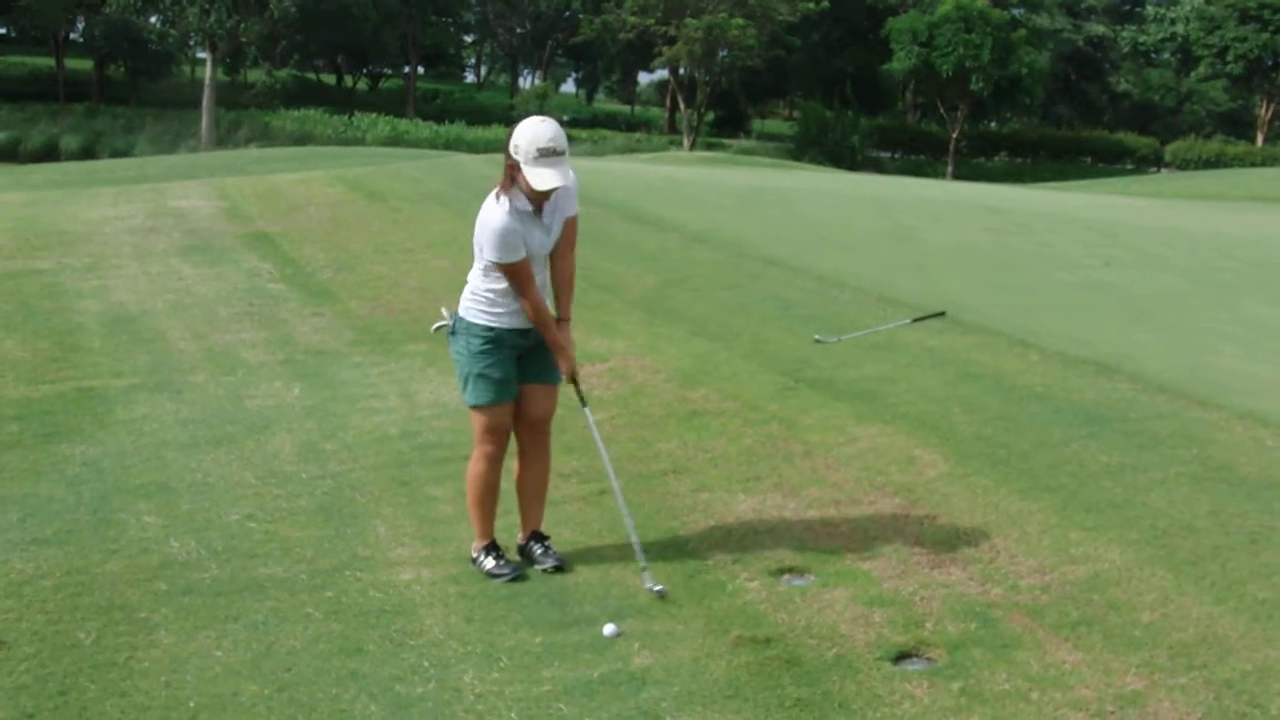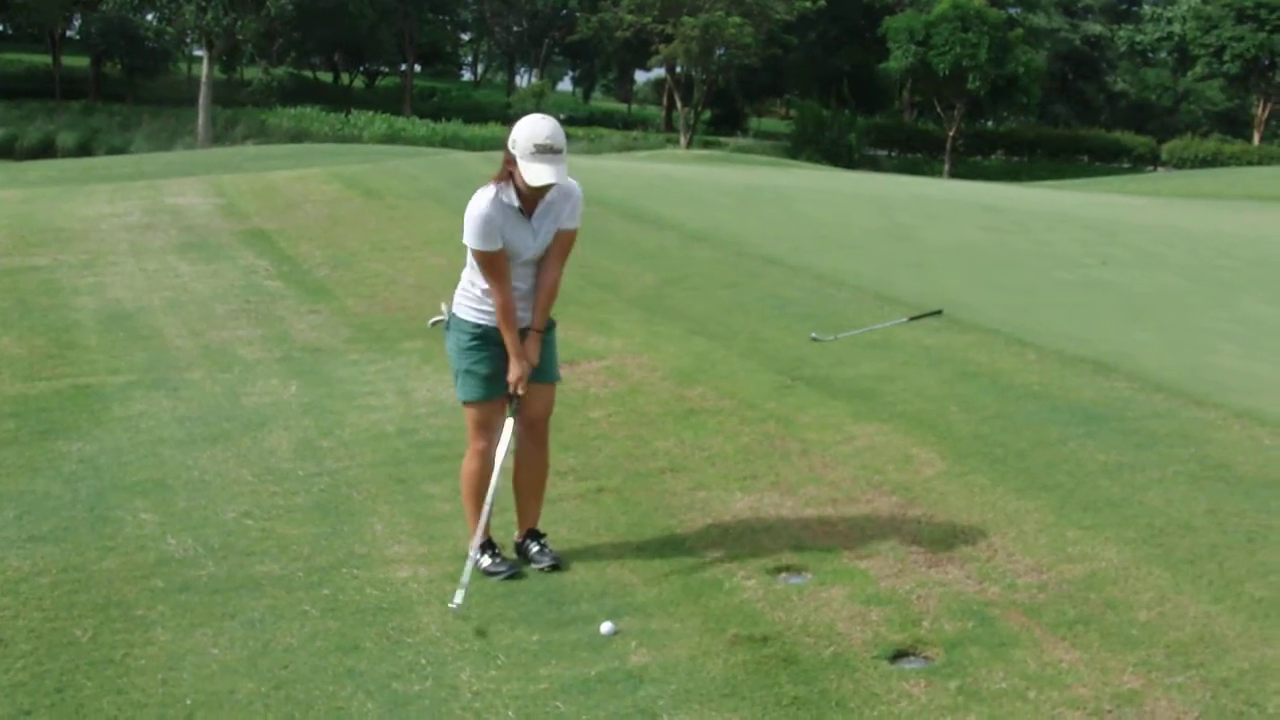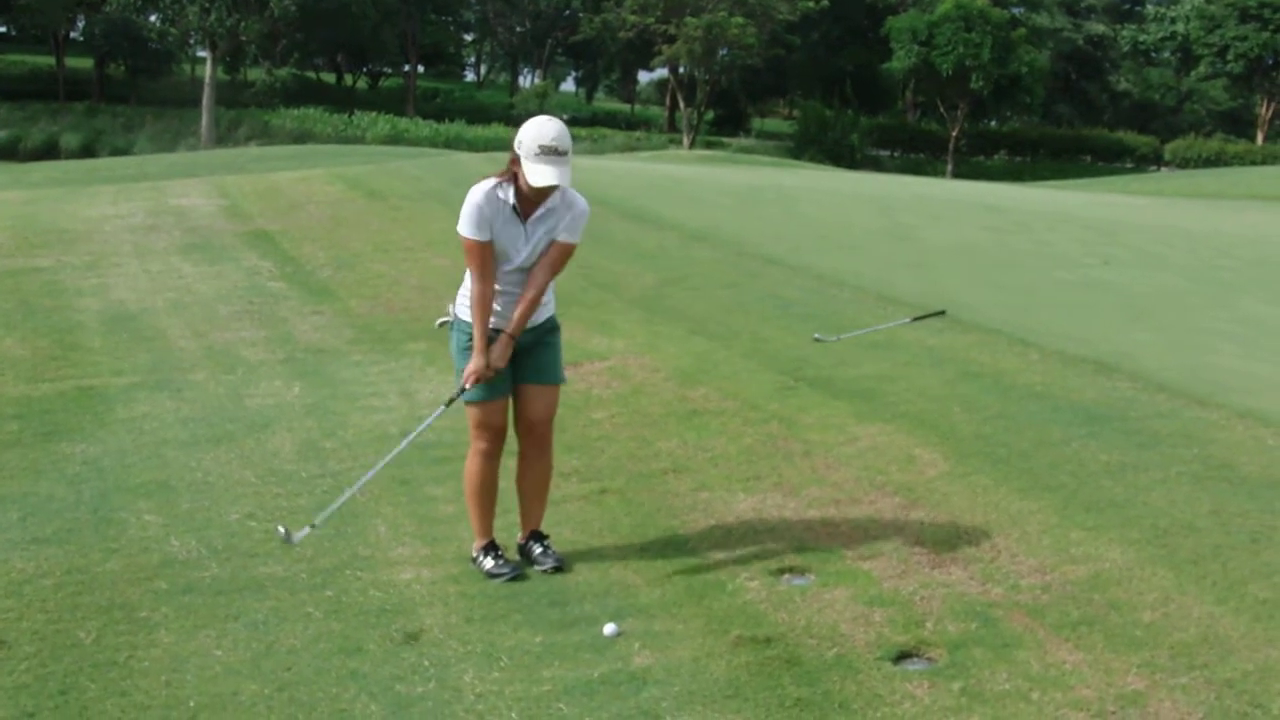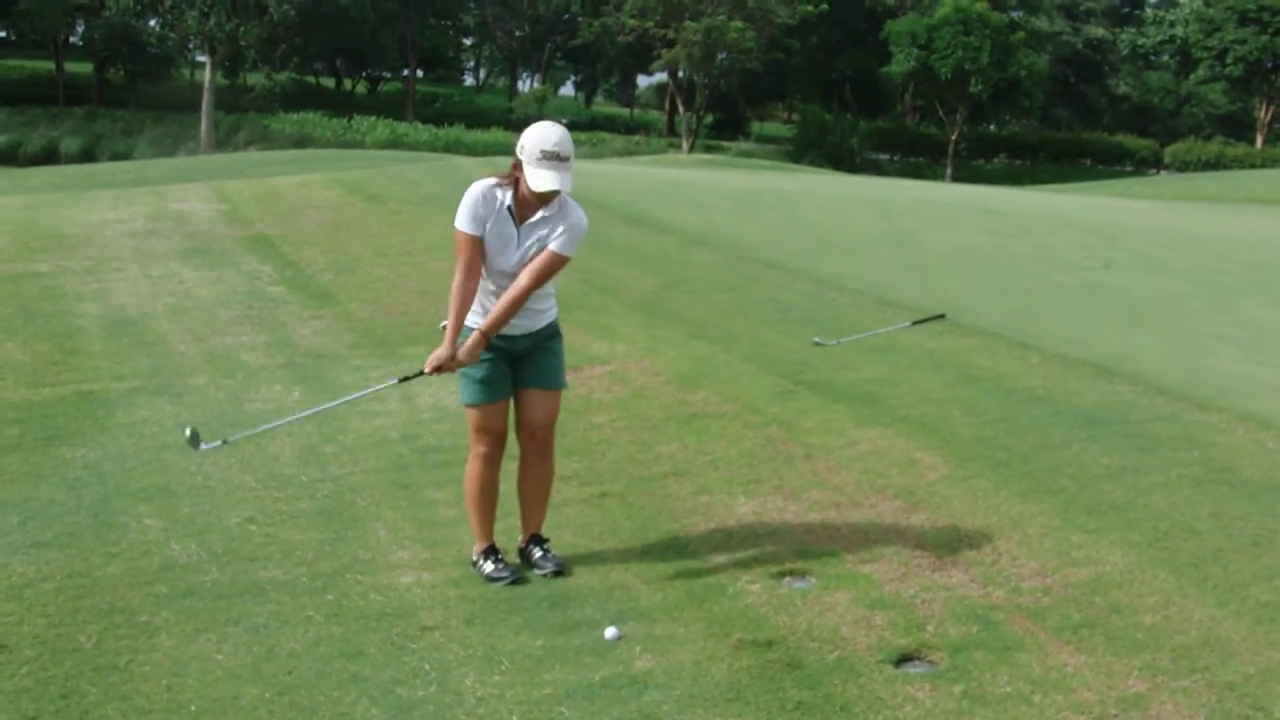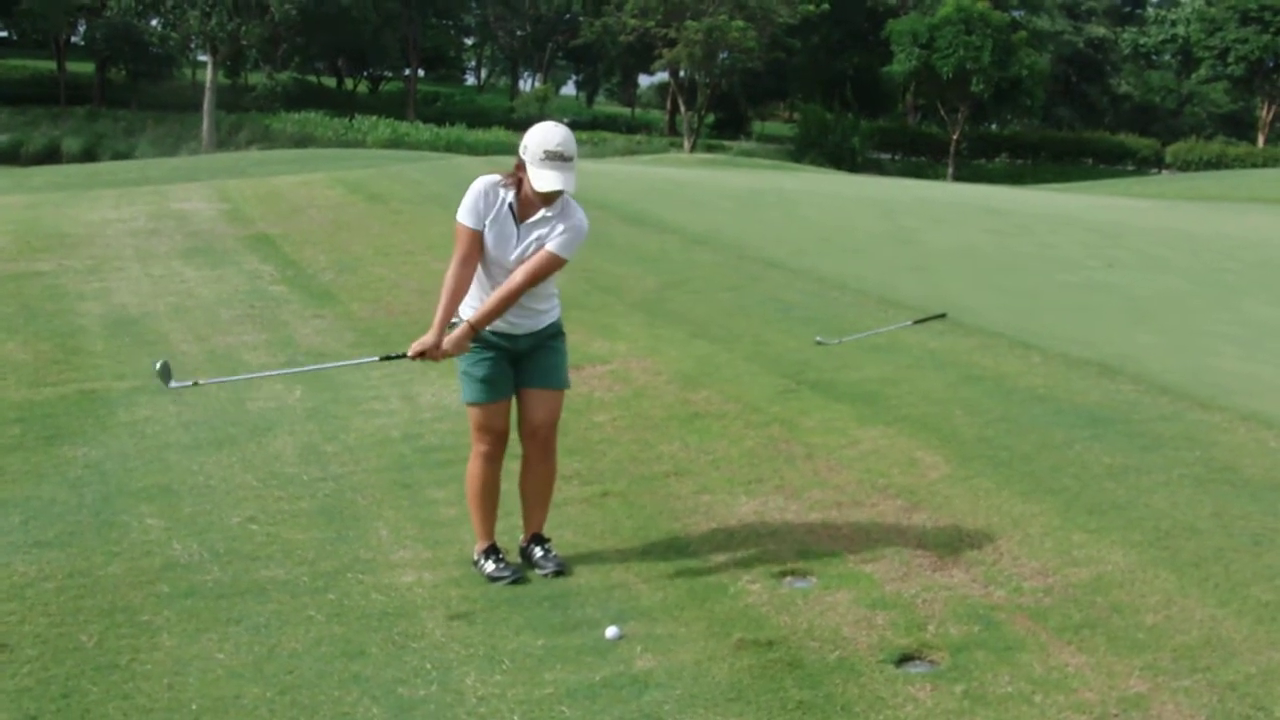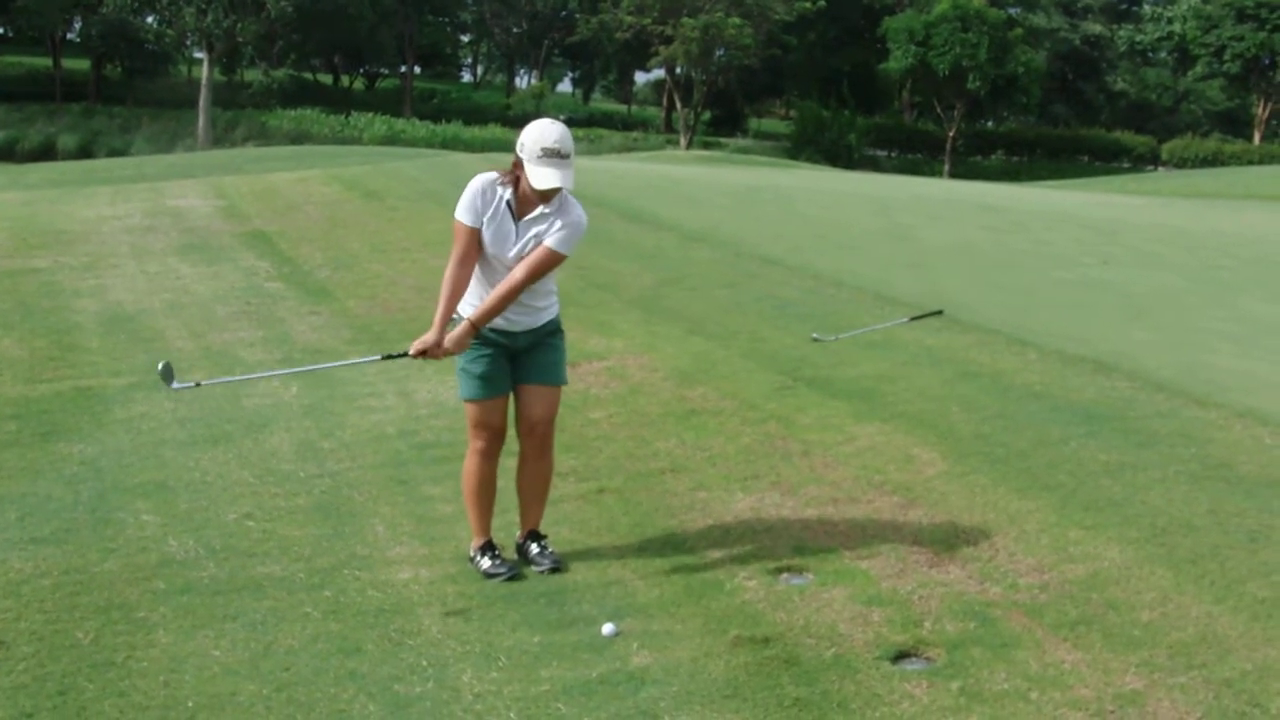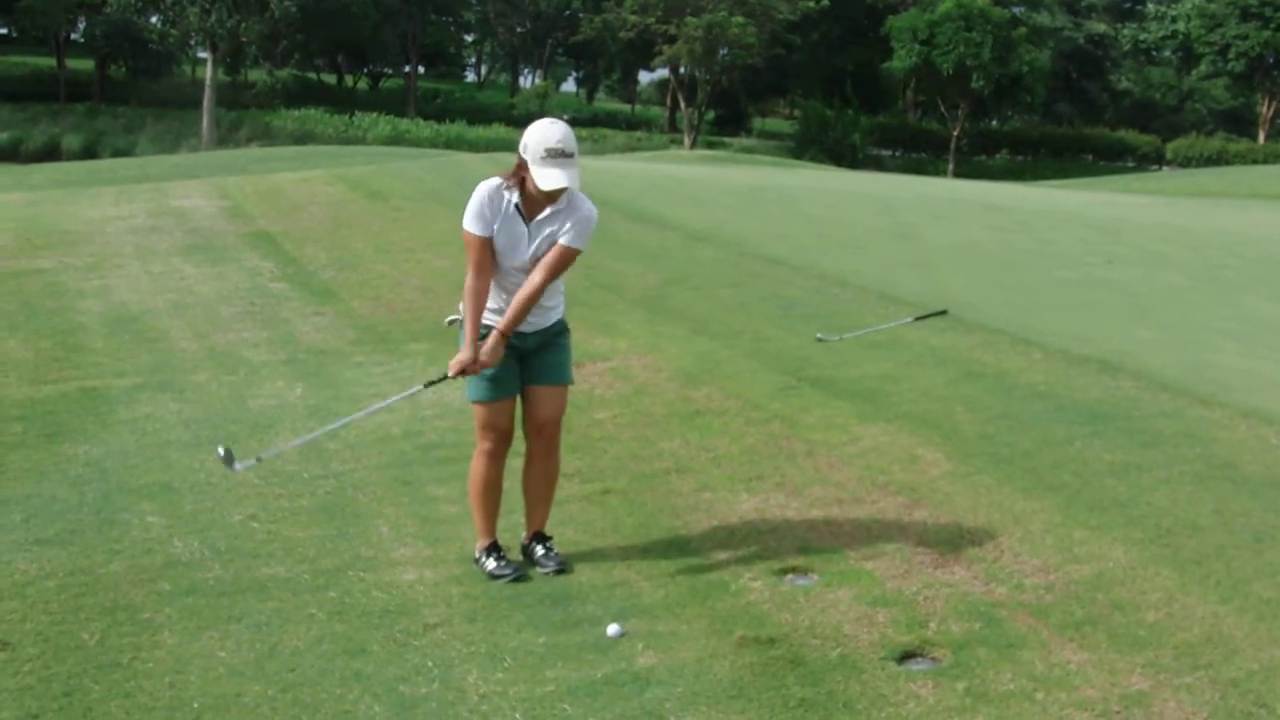
dt=0.1s
person 1, frame 1
left shoulder: (566, 187)
right shoulder: (500, 219)
left elbow: (563, 259)
right elbow: (527, 293)
left wrist: (565, 324)
right wrist: (560, 348)
left hip: (533, 327)
right hip: (486, 332)
left knee: (537, 431)
right knee: (492, 445)
left ankle: (532, 536)
right ankle: (483, 545)
person 1, frame 2
left shoulder: (569, 195)
right shoulder: (485, 209)
left elbow: (550, 271)
right elbow: (500, 290)
left wrist: (536, 337)
right wrist: (514, 356)
left hip: (531, 325)
right hip: (480, 329)
left knee: (535, 430)
right knee: (487, 440)
left ankle: (529, 534)
right ankle: (480, 542)
person 1, frame 3
left shoulder: (573, 208)
right shoulder: (483, 199)
left elbow: (541, 282)
right elbow: (482, 281)
left wrist: (507, 343)
right wrist: (479, 348)
left hip: (537, 331)
right hip: (481, 327)
left knee: (538, 433)
right knee: (487, 440)
left ankle: (532, 535)
right ankle: (483, 545)
person 1, frame 4
left shoulder: (572, 221)
right shoulder: (482, 197)
left elbow: (525, 286)
right elbow: (466, 274)
left wrist: (479, 341)
right wrist: (451, 340)
left hip: (538, 334)
right hip: (474, 332)
left knee: (539, 437)
right knee: (488, 443)
left ankle: (532, 540)
right ankle: (484, 548)
person 1, frame 5
left shoulder: (572, 223)
right shoulder: (484, 192)
left elbow: (520, 284)
right elbow: (463, 264)
left wrist: (466, 332)
right wrist: (439, 329)
left hip: (541, 335)
right hip: (485, 337)
left knee: (541, 438)
right knee: (490, 443)
left ankle: (534, 539)
right ankle: (484, 548)
person 1, frame 6
left shoulder: (571, 218)
right shoulder: (482, 190)
left elbow: (520, 280)
right elbow: (462, 262)
left wrist: (466, 329)
right wrist: (439, 328)
left hip: (540, 332)
right hip: (484, 333)
left knee: (538, 435)
right knee: (487, 439)
left ankle: (530, 536)
right ankle: (481, 544)
person 1, frame 7
left shoulder: (581, 214)
right shoulder: (488, 197)
left elbow: (539, 283)
right elbow: (477, 275)
left wrist: (501, 342)
right wrist: (471, 342)
left hip: (547, 330)
right hip: (492, 326)
left knee: (546, 434)
right knee: (494, 440)
left ankle: (535, 537)
right ankle: (486, 545)
